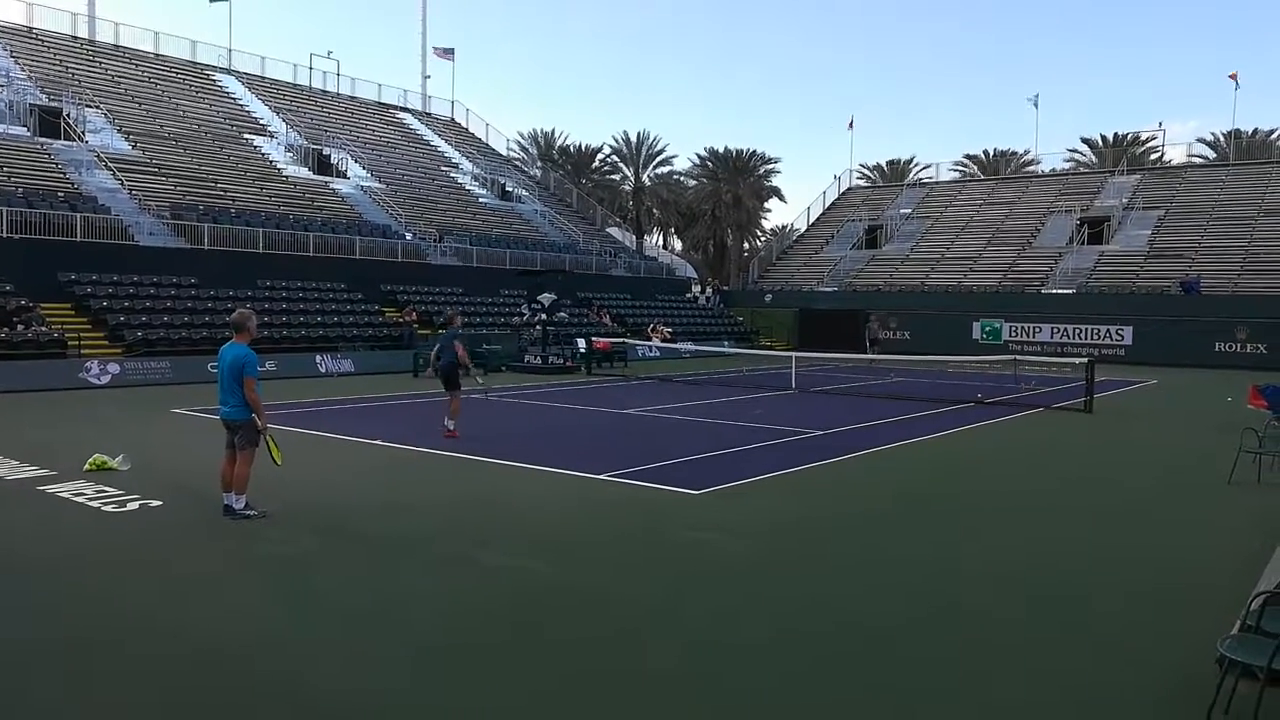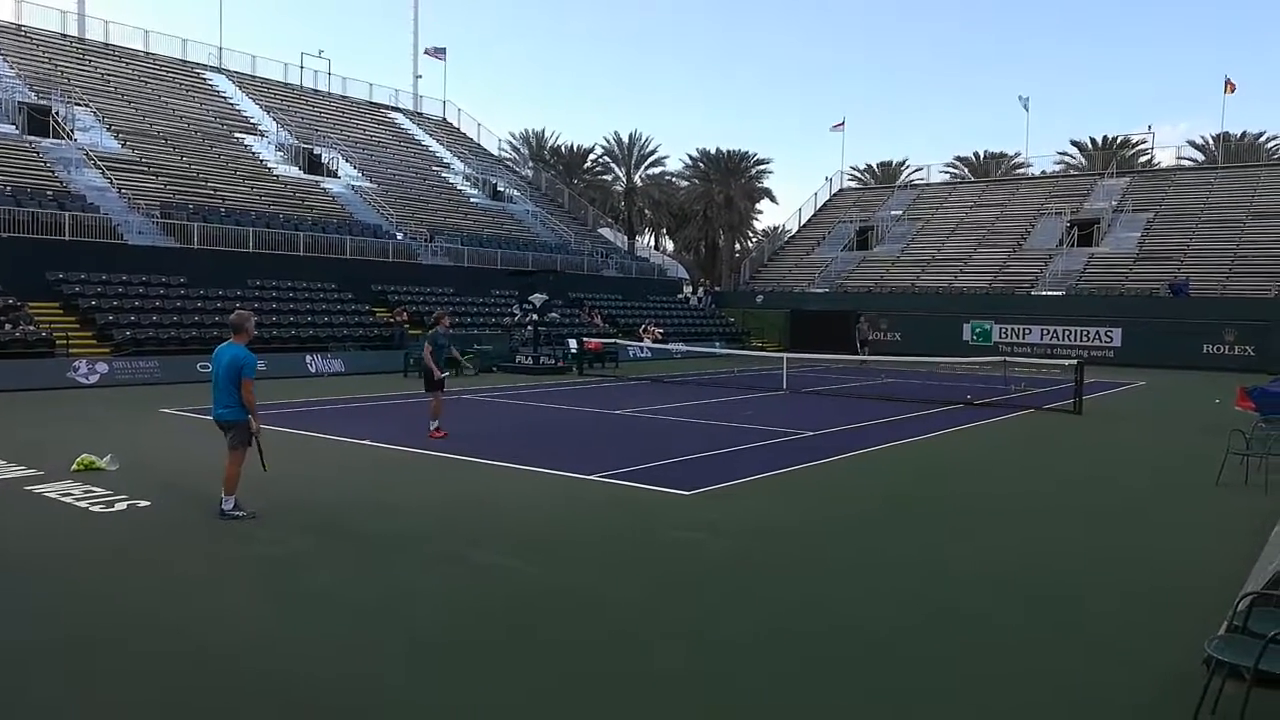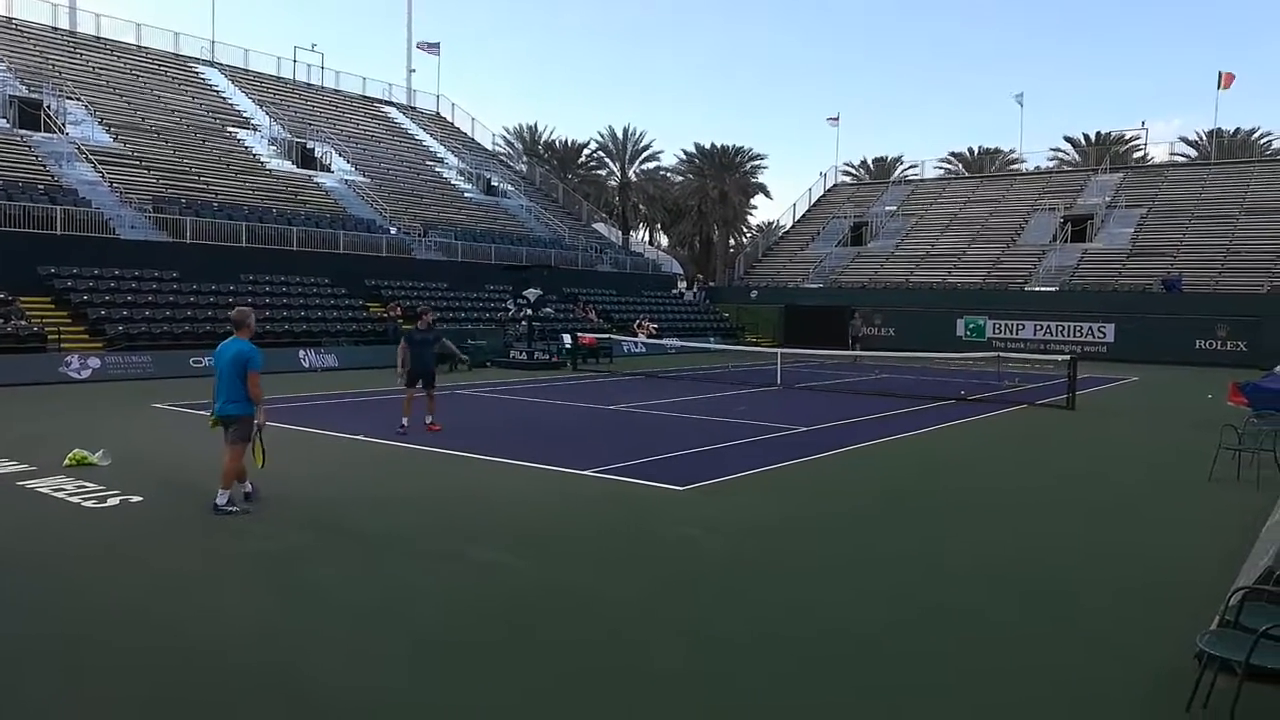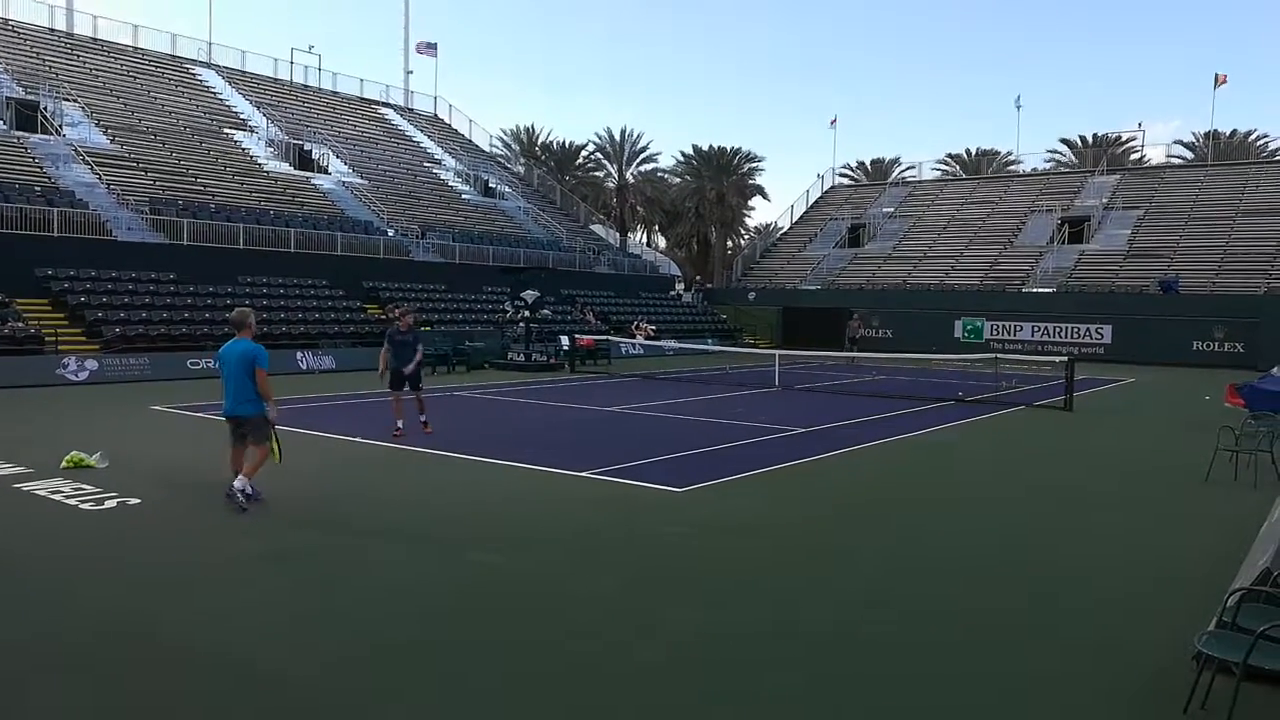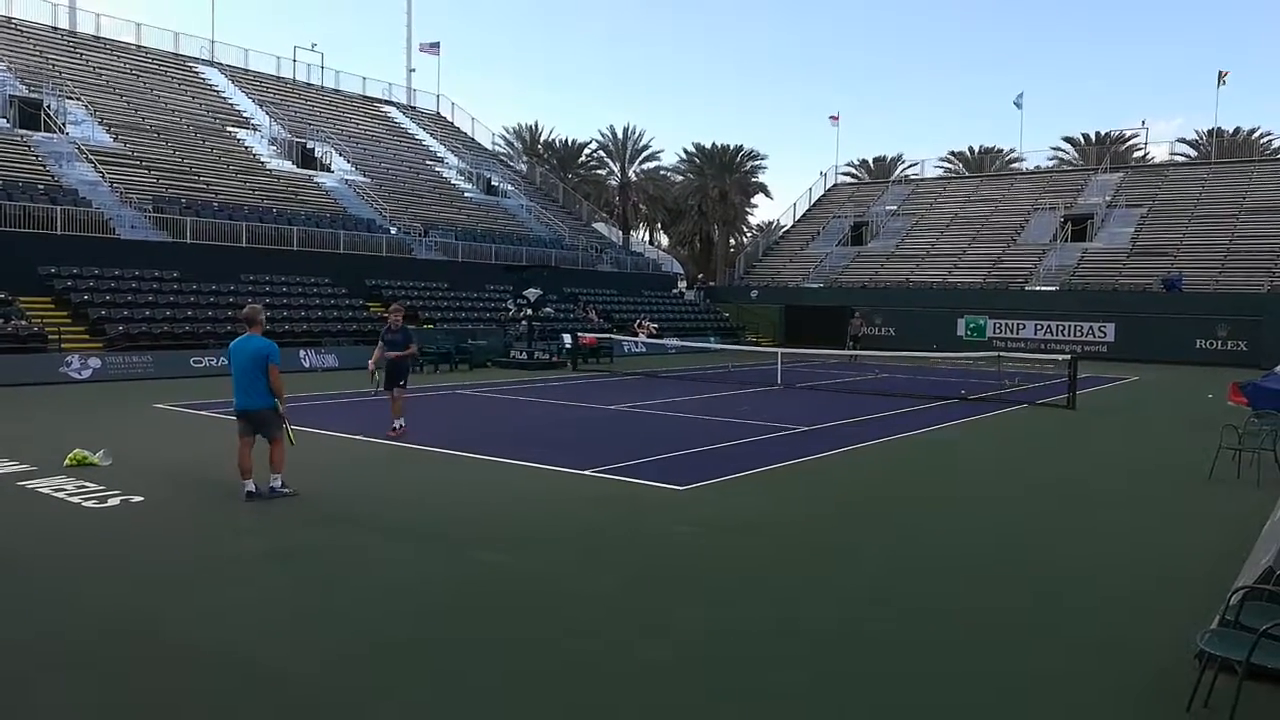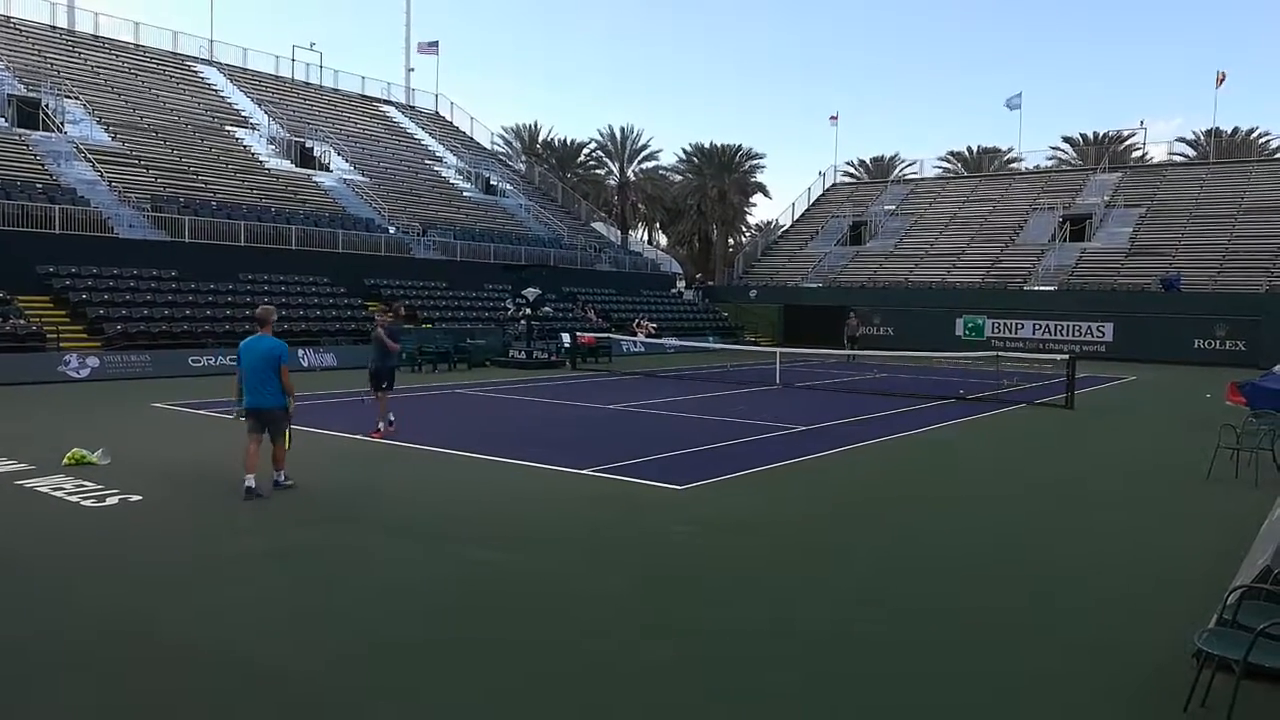
dt=0.3s
person 1, frame 1
left shoulder: (224, 350)
right shoulder: (248, 356)
right elbow: (250, 393)
right wrist: (261, 417)
left hip: (228, 413)
right hip: (243, 416)
left knee: (230, 459)
right knee: (244, 462)
left ankle: (228, 503)
right ankle: (239, 506)
person 1, frame 2
left shoulder: (219, 350)
right shoulder: (246, 357)
right elbow: (247, 393)
right wrist: (255, 418)
left hip: (221, 413)
right hip: (237, 416)
left knee: (234, 459)
right knee: (235, 461)
left ankle: (227, 498)
right ankle: (228, 507)
person 1, frame 3
left shoulder: (221, 348)
right shoulder: (251, 351)
left elbow: (217, 381)
right elbow: (253, 387)
left wrist: (215, 408)
right wrist: (261, 410)
left hip: (223, 409)
right hip: (241, 411)
left knee: (235, 454)
right knee: (233, 457)
left ankle: (246, 489)
right ankle: (222, 502)
person 1, frame 4
left shoulder: (223, 350)
right shoulder: (256, 350)
left elbow: (225, 380)
right elbow: (262, 383)
right wrist: (271, 406)
left hip: (231, 410)
right hip: (253, 410)
left knee: (238, 451)
right knee: (261, 451)
left ankle: (246, 490)
right ankle: (238, 485)
person 1, frame 5
left shoulder: (233, 346)
right shoulder: (269, 346)
right elbow: (275, 380)
right wrist: (282, 401)
left hip: (241, 406)
right hip: (264, 406)
left knee: (245, 447)
right knee: (277, 443)
left ankle: (249, 488)
right ankle: (276, 485)
person 1, frame 6
left shoulder: (244, 345)
right shoulder: (280, 347)
left elbow: (240, 377)
right elbow: (286, 379)
left wrist: (239, 402)
right wrist: (291, 400)
left hip: (252, 405)
right hip: (275, 405)
left knee: (253, 443)
right knee: (279, 443)
left ankle: (249, 483)
right ankle: (279, 479)
